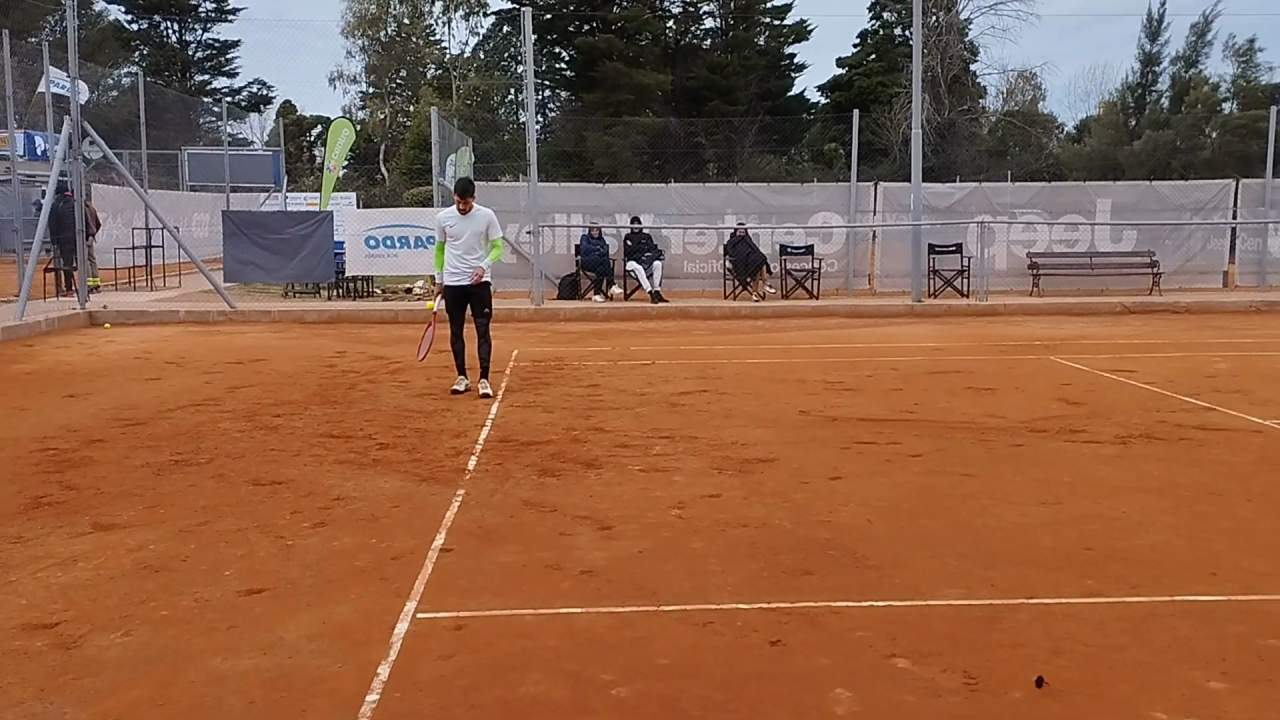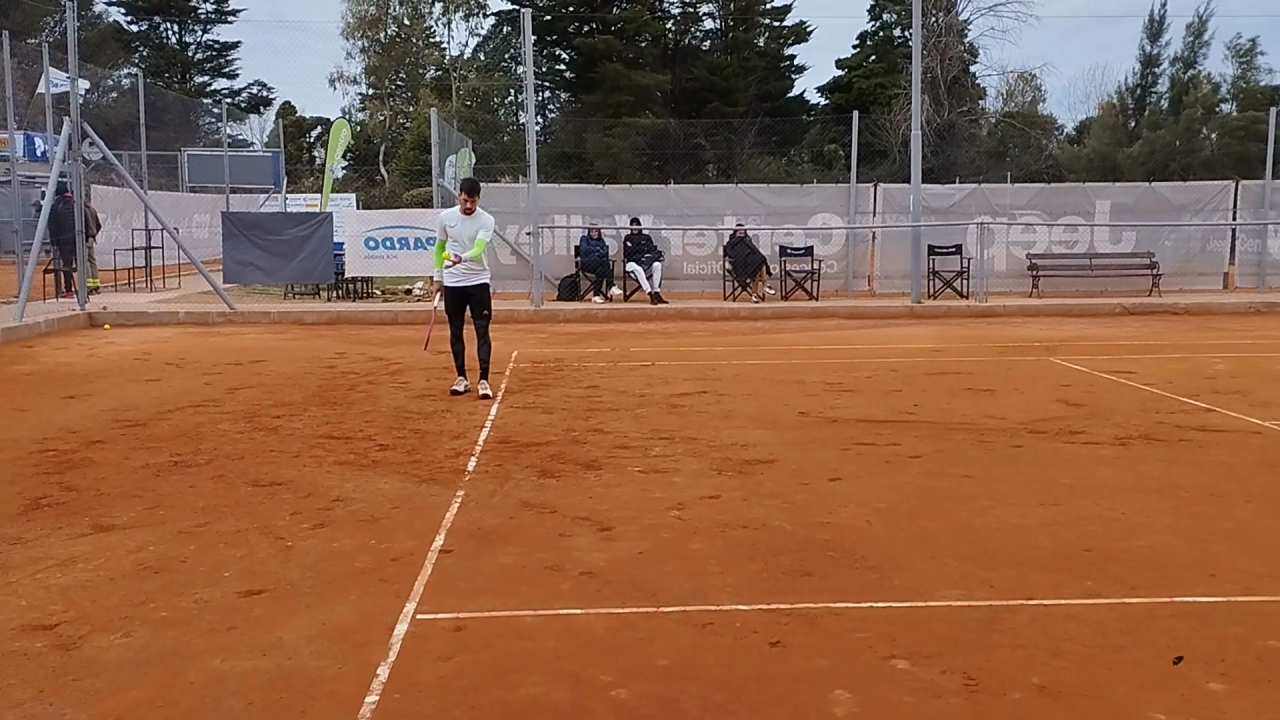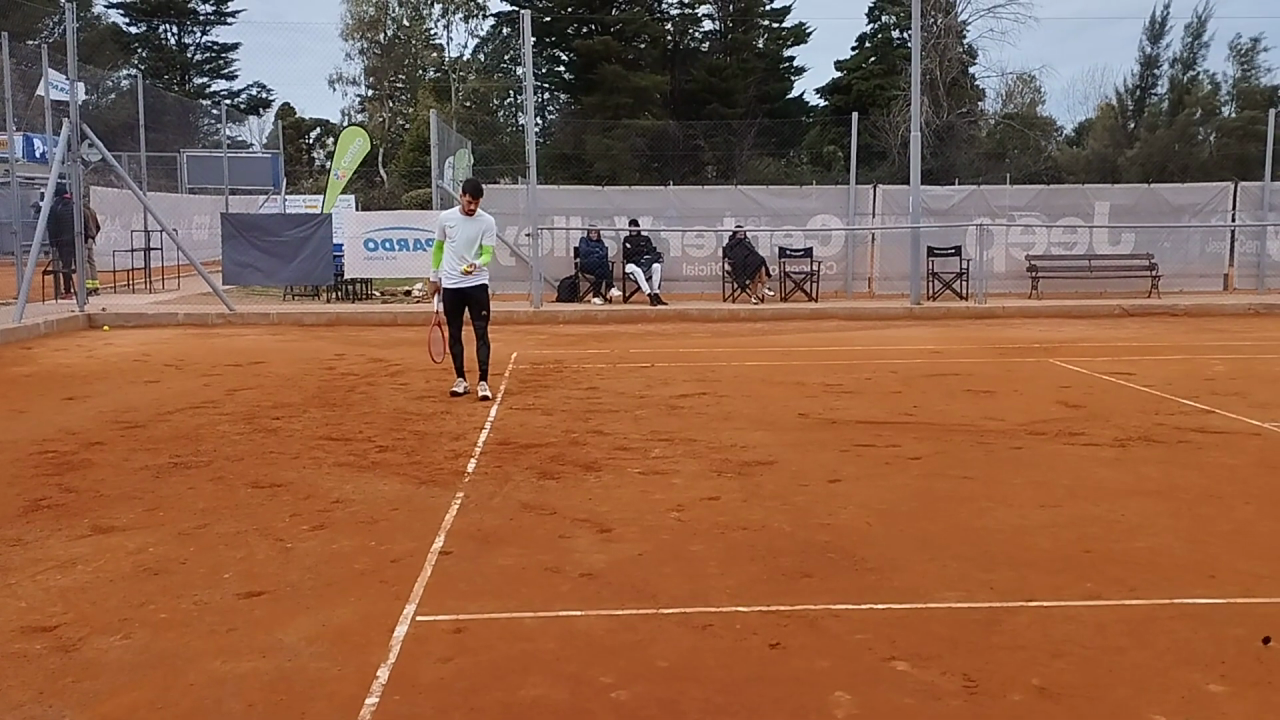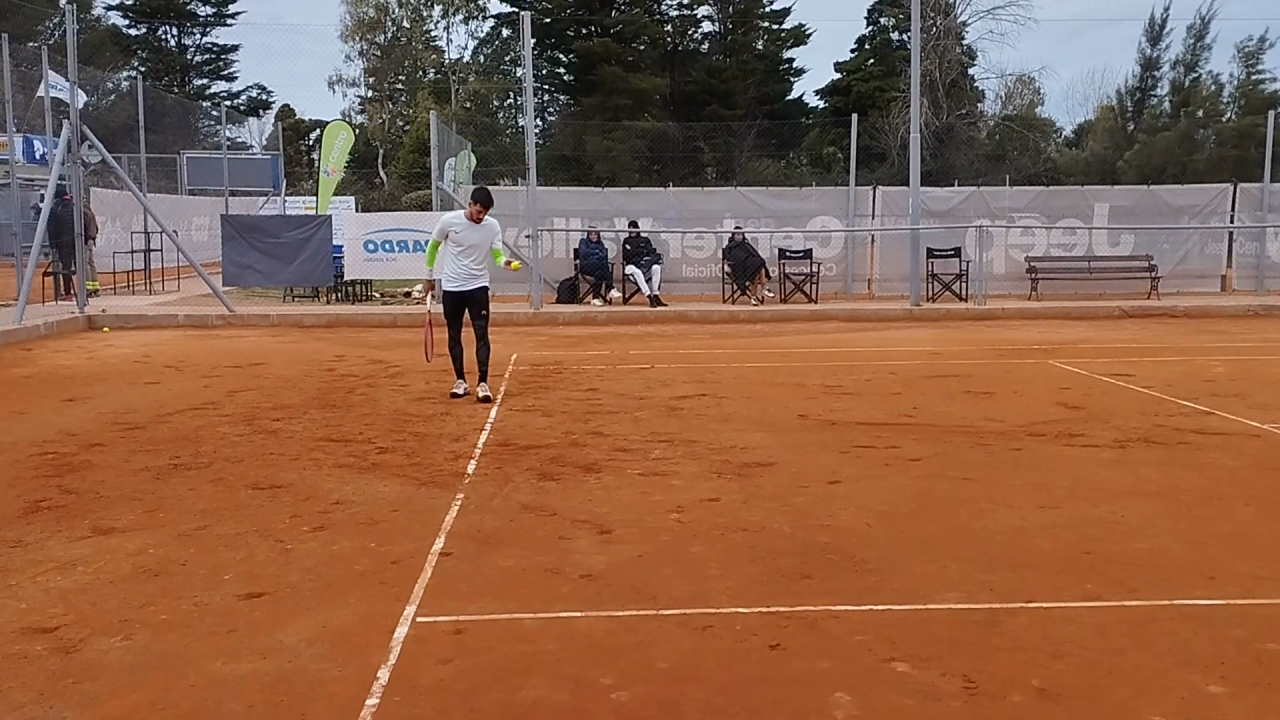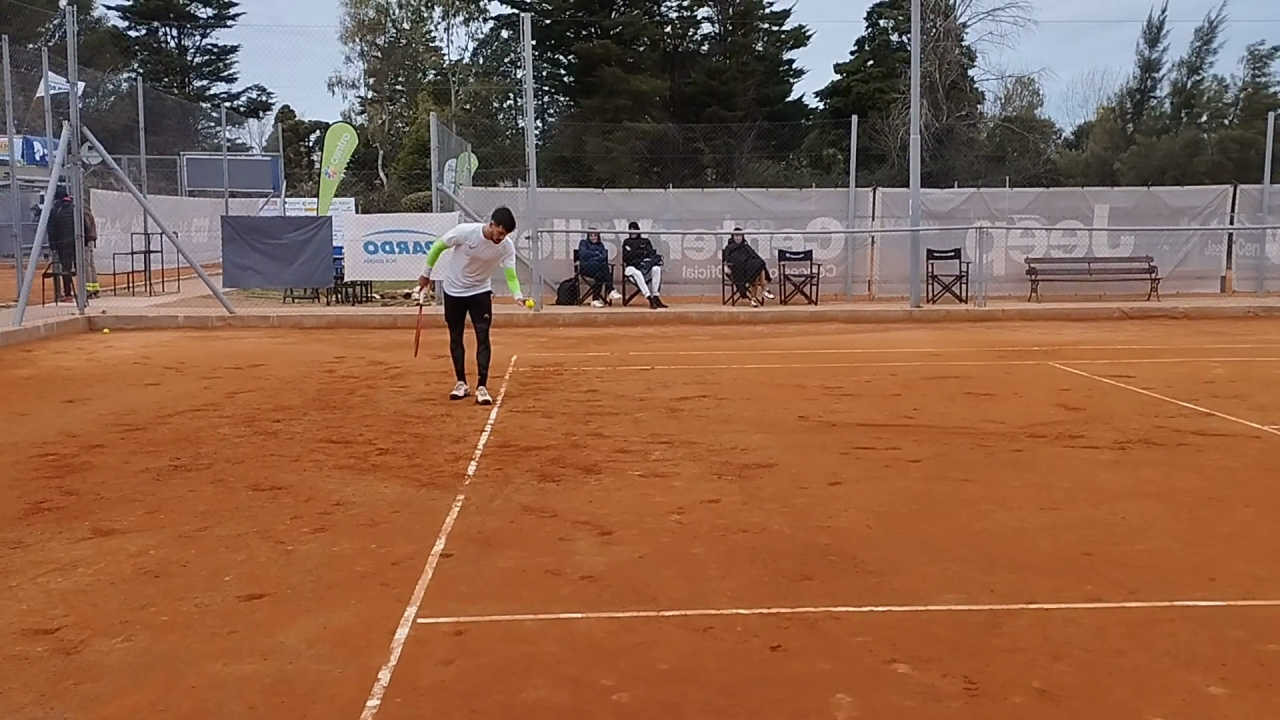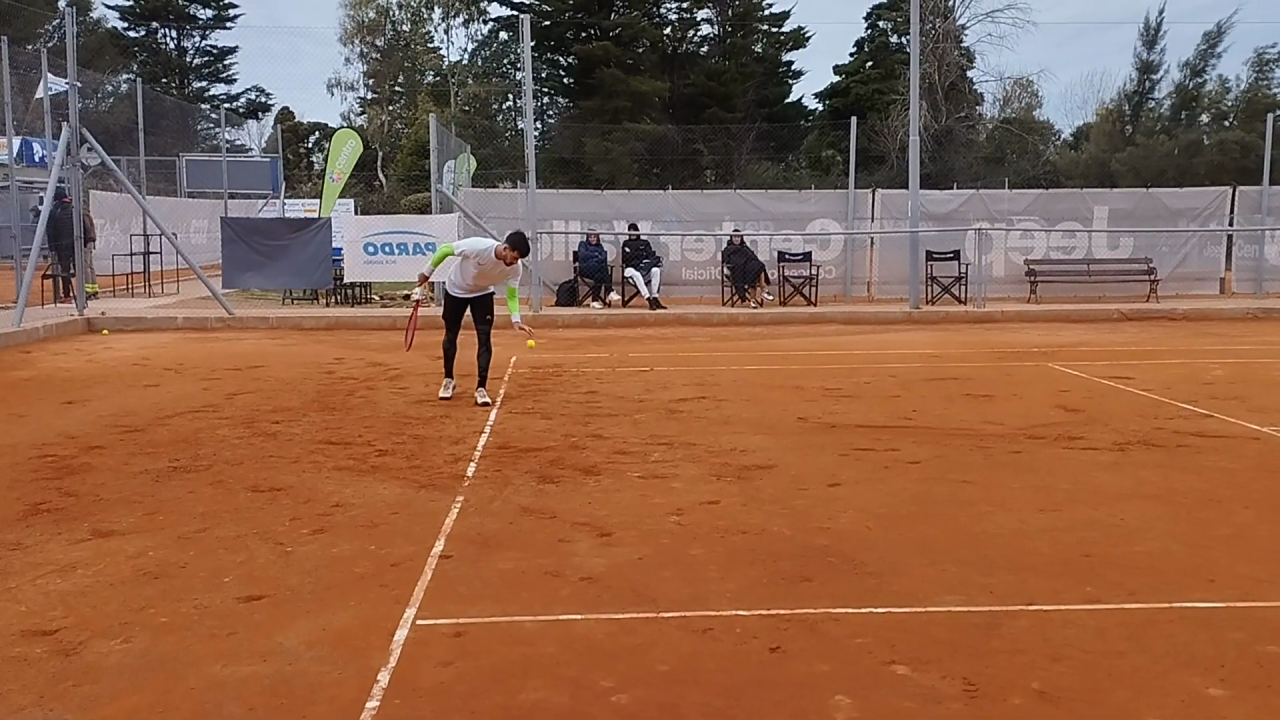
dt=0.3s
person 1, frame 1
left shoulder: (487, 216)
right shoulder: (443, 218)
left elbow: (497, 247)
right elbow: (439, 249)
left wrist: (483, 267)
right wrist: (439, 279)
left hip: (479, 282)
right hip: (453, 283)
left knee: (483, 330)
right knee: (456, 331)
left ankle: (484, 379)
right ankle: (462, 377)
person 1, frame 2
left shoulder: (486, 220)
right shoulder: (446, 217)
left elbow: (479, 250)
right elbow: (440, 247)
left wrist: (461, 258)
right wrist: (438, 277)
left hip: (478, 283)
right hip: (452, 284)
left knee: (482, 331)
right knee: (456, 332)
left ankle: (483, 380)
right ankle: (461, 378)
person 1, frame 3
left shoulder: (487, 221)
right shoulder: (446, 218)
left elbow: (487, 255)
right elbow: (438, 248)
left wrist: (475, 265)
right wrist: (434, 277)
left hip: (477, 284)
right hip: (451, 285)
left knee: (481, 332)
right knee: (454, 333)
left ankle: (483, 381)
right ankle: (461, 379)
person 1, frame 4
left shoulder: (492, 226)
right shoulder: (449, 220)
left elbow: (498, 254)
right elbow: (433, 247)
left wrist: (506, 263)
right wrist: (430, 276)
left hip: (478, 285)
right hip: (451, 287)
left knee: (481, 333)
right knee: (454, 335)
left ankle: (482, 383)
right ankle: (460, 381)
person 1, frame 5
left shoulder: (507, 246)
right shoulder: (464, 231)
left elbow: (510, 276)
right elbow: (438, 247)
left wrist: (518, 296)
right wrist: (426, 274)
left hip: (480, 291)
right hip: (454, 290)
left knee: (483, 337)
right knee: (456, 337)
left ankle: (482, 386)
right ankle: (461, 382)
person 1, frame 6
left shoulder: (515, 268)
right shoulder: (477, 246)
left elbow: (512, 296)
right elbow: (445, 249)
left wrist: (516, 320)
right wrist: (427, 273)
left hip: (483, 294)
right hip: (455, 290)
left knee: (484, 338)
right knee: (451, 336)
left ankle: (481, 388)
right ankle: (449, 379)
